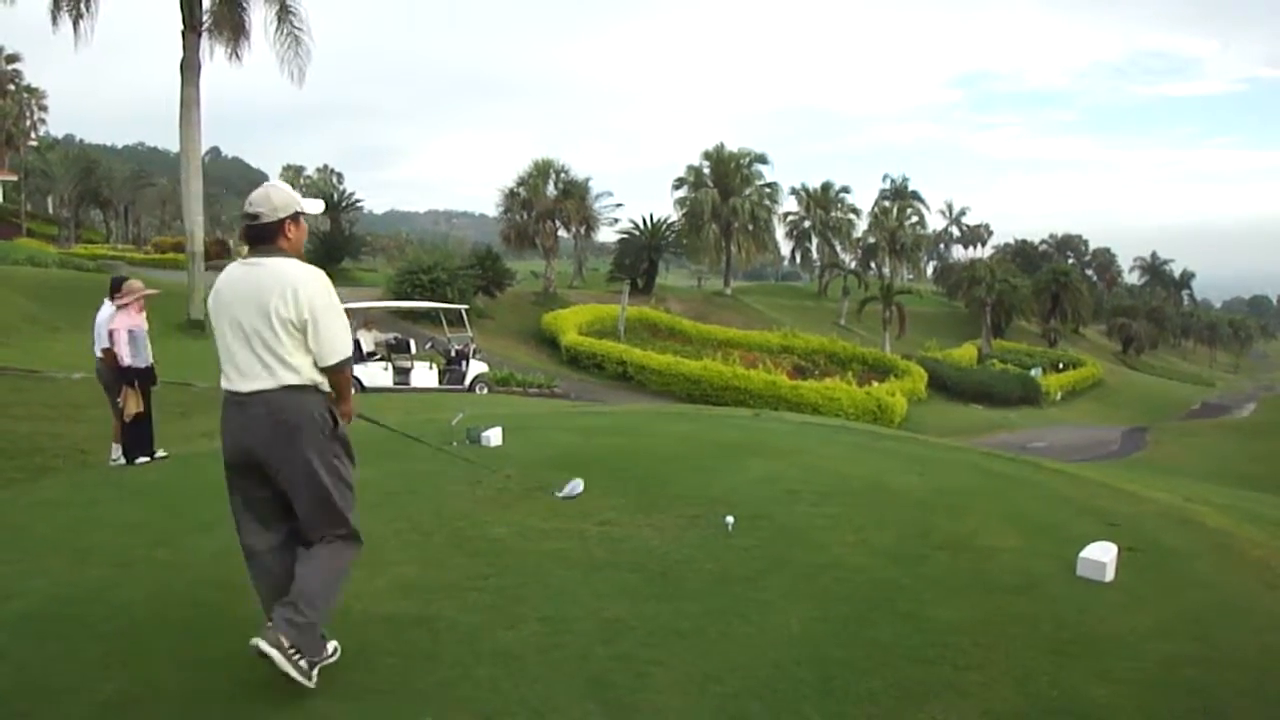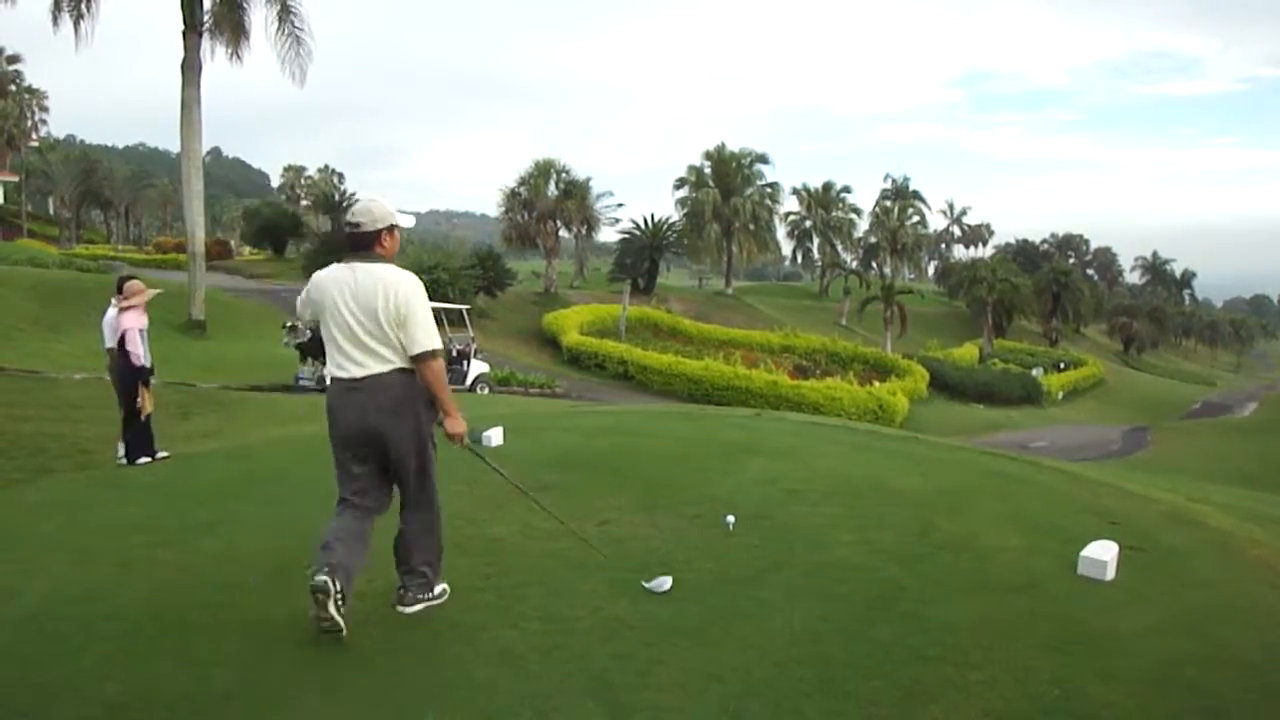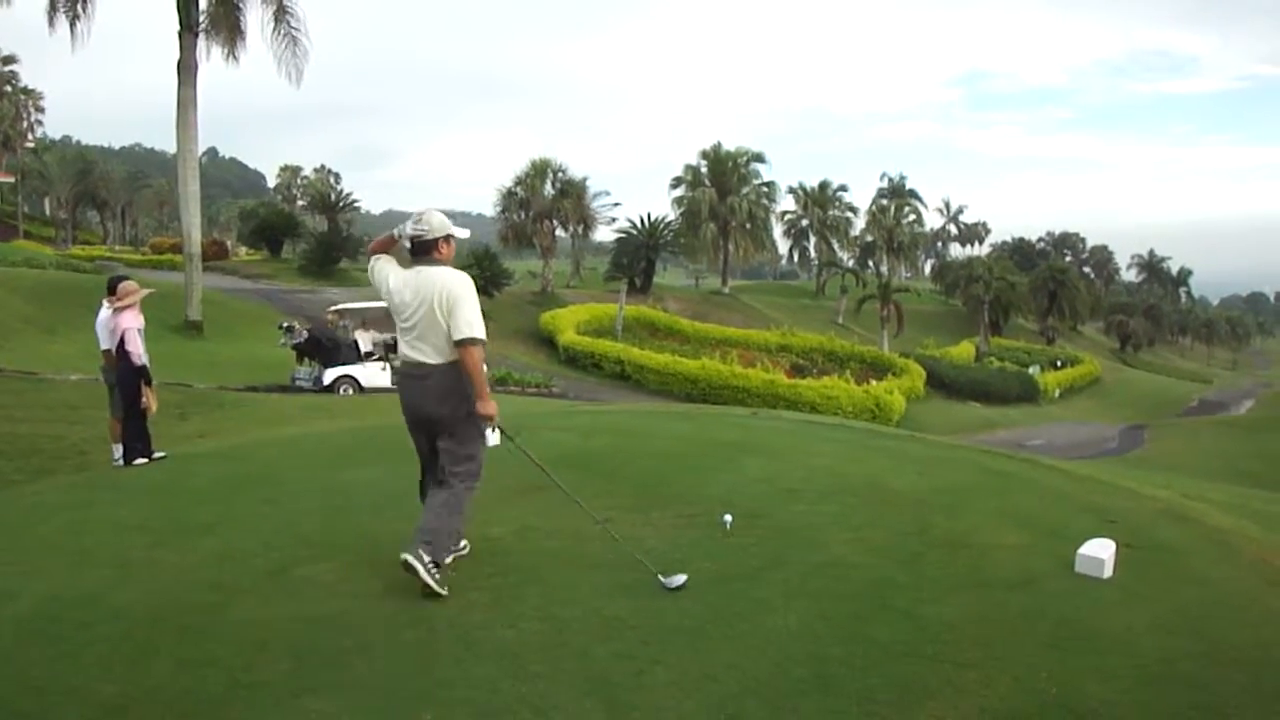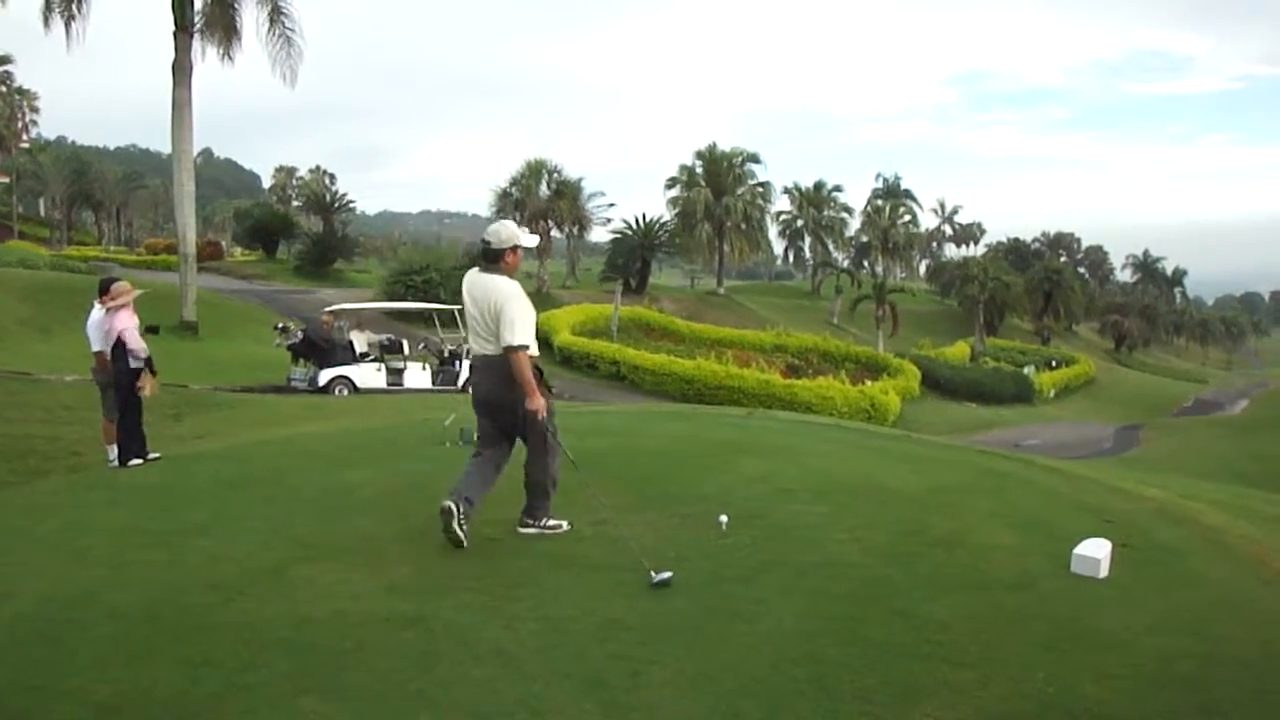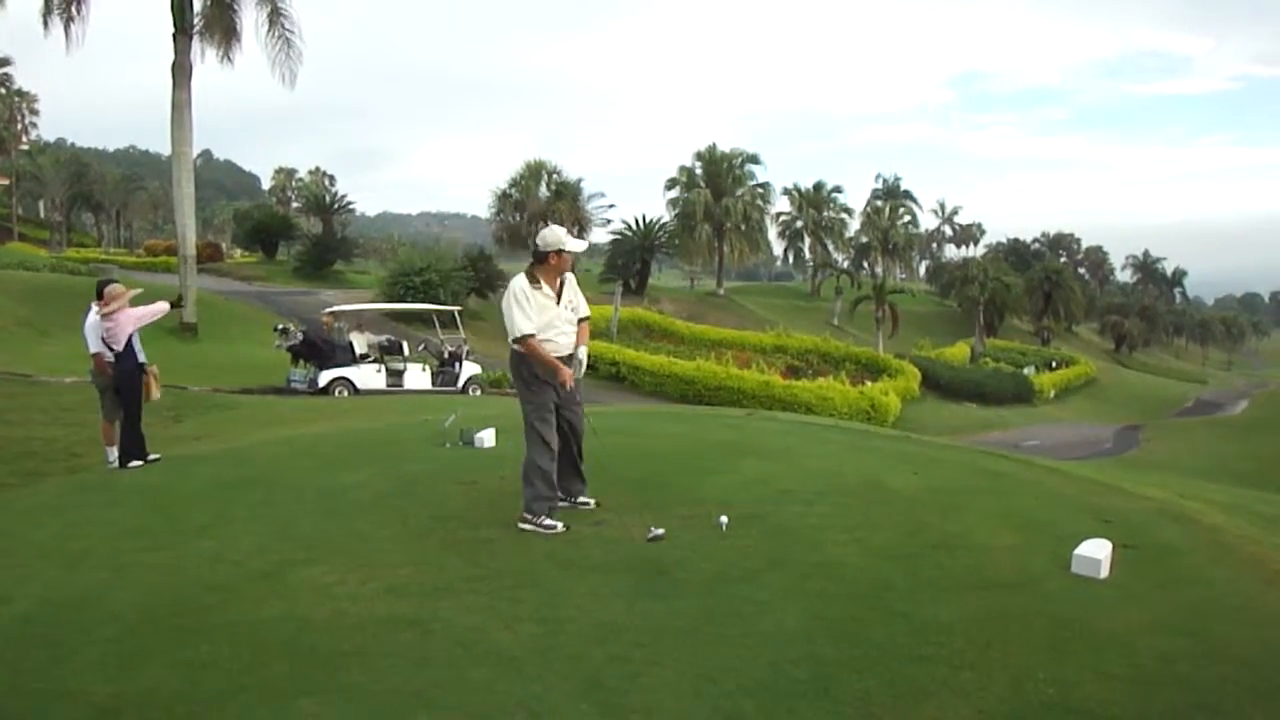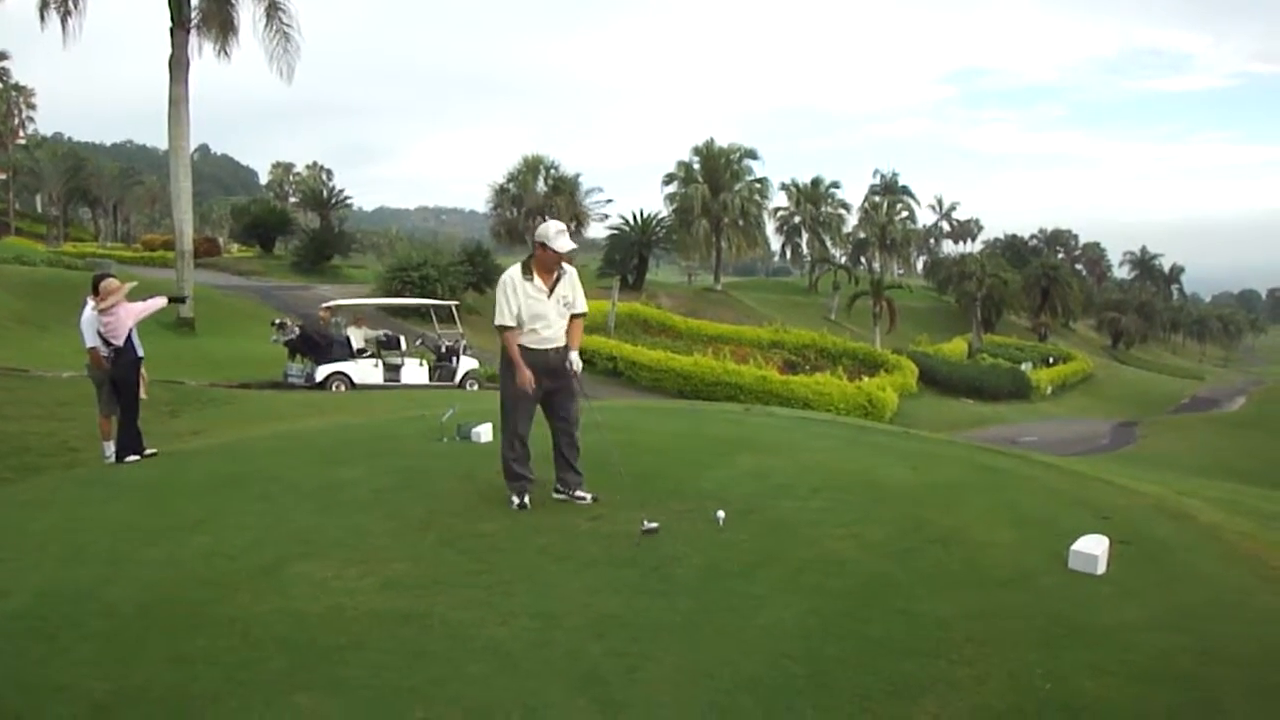
dt=0.5s
person 1, frame 1
left shoulder: (223, 284)
right shoulder: (306, 280)
right elbow: (336, 359)
right wrist: (343, 399)
left hip: (238, 417)
right hip: (295, 415)
left knee: (267, 540)
right knee: (333, 532)
left ankle: (304, 643)
right ankle: (290, 633)
person 1, frame 2
left shoulder: (325, 282)
right shoulder: (403, 283)
left elbow: (303, 310)
right elbow: (427, 356)
right wrist: (450, 413)
left hip: (344, 400)
right hip: (397, 397)
left knee: (357, 502)
right knee: (417, 495)
left ankle: (332, 576)
right ankle: (417, 586)
person 1, frame 3
left shoulder: (396, 282)
right shoulder: (456, 282)
left elbow: (375, 254)
right elbow: (469, 343)
left wrist: (398, 233)
right wrist: (484, 396)
left hip: (411, 383)
right hip: (452, 386)
left knee: (433, 471)
right knee: (457, 477)
left ankle: (441, 541)
right ankle: (426, 551)
person 1, frame 4
left shoulder: (472, 279)
right shoulder: (509, 291)
right elbow: (515, 348)
right wrist: (532, 393)
left hip: (483, 373)
right hip: (512, 375)
left knee: (490, 450)
right knee: (542, 446)
left ankle: (460, 504)
right ankle: (535, 517)
person 1, frame 5
left shoulder: (568, 280)
right shoulder: (520, 289)
left elbow: (582, 317)
right elbow: (525, 338)
left wrist: (581, 349)
right wrist: (558, 367)
left hip: (565, 366)
right hip: (534, 369)
left knee: (573, 433)
right knee: (543, 440)
left ankle: (569, 492)
right ankle: (535, 511)
person 1, frame 6
left shoulder: (569, 275)
right shoulder: (512, 279)
left elbow: (577, 316)
right elbow: (505, 327)
left wrist: (574, 352)
right wrist: (519, 368)
left hip: (559, 358)
right hip: (523, 359)
left knee: (567, 424)
right knee: (517, 428)
left ankle: (567, 485)
right ankle: (519, 487)
